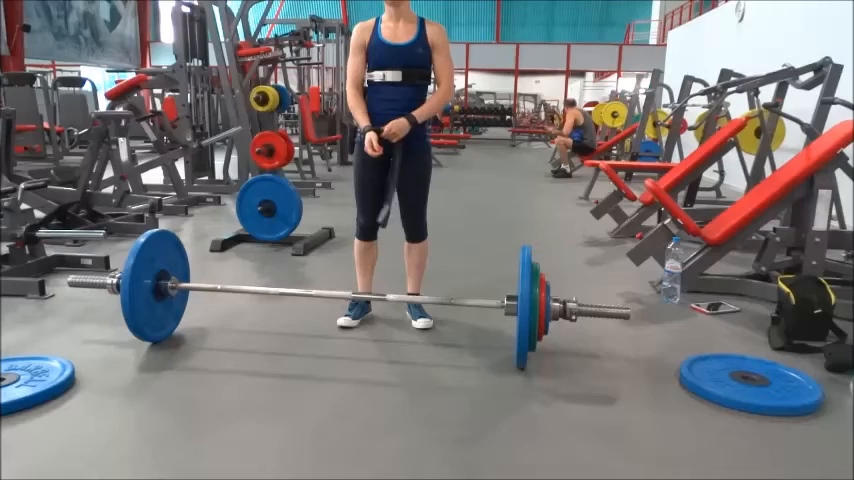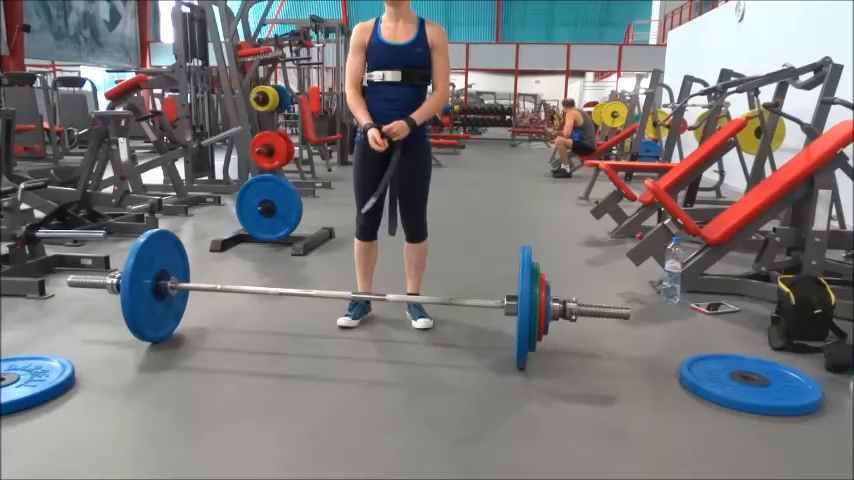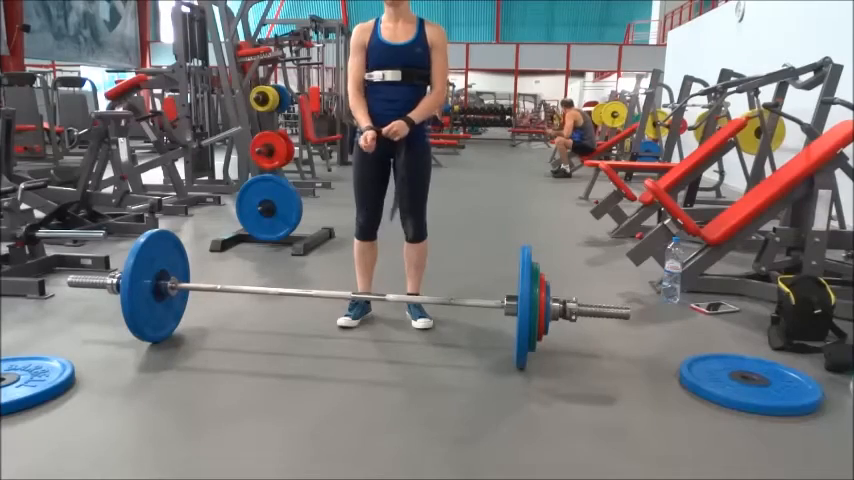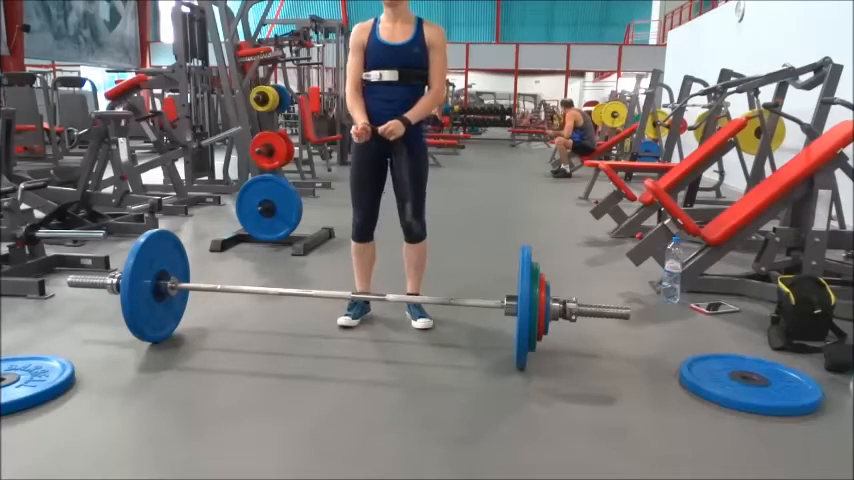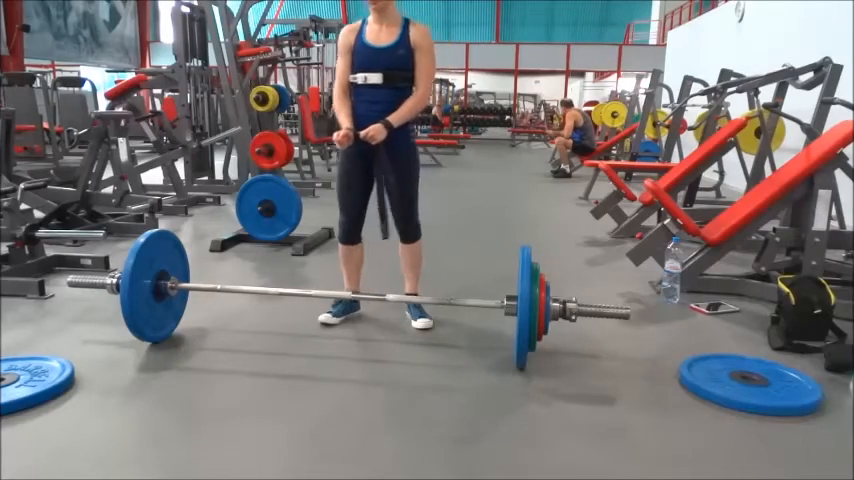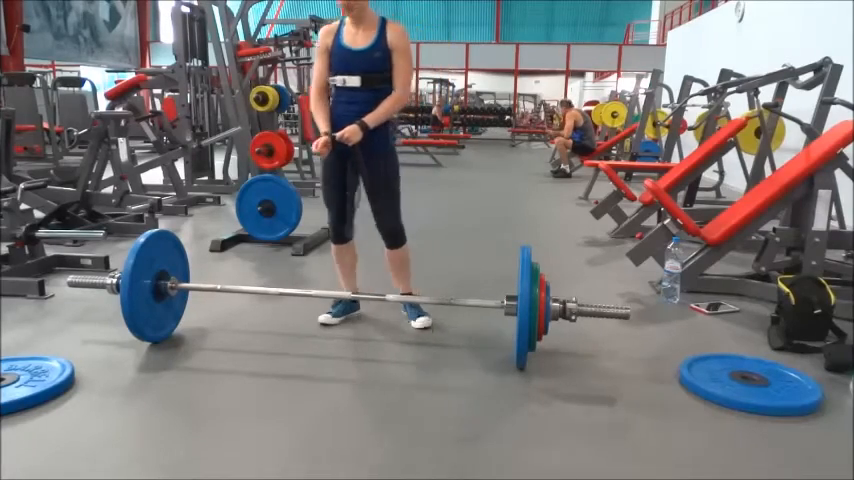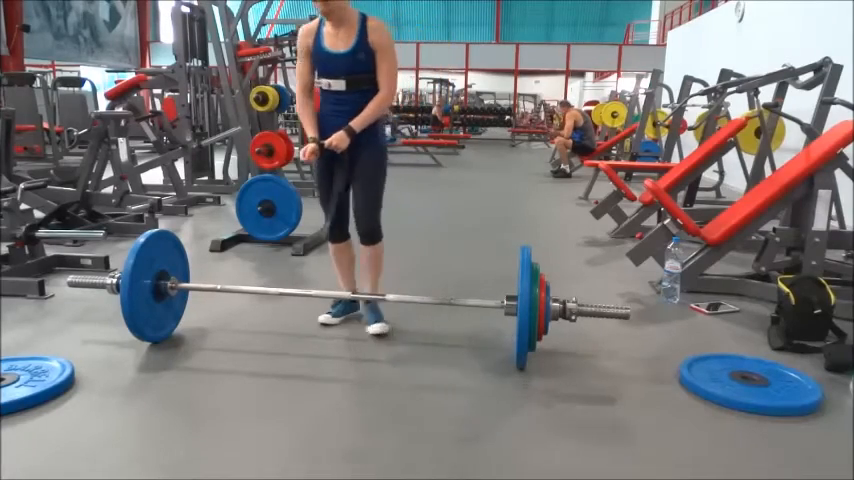
dt=0.2s
person 1, frame 1
left shoulder: (432, 32)
right shoulder: (363, 31)
left elbow: (445, 88)
right elbow: (352, 88)
left wrist: (410, 120)
right wrist: (367, 129)
left hip: (413, 139)
right hip: (371, 138)
left knee: (414, 222)
right knee: (366, 220)
left ankle: (413, 301)
right ankle: (362, 299)
person 1, frame 2
left shoulder: (432, 33)
right shoulder: (363, 31)
left elbow: (441, 90)
right elbow: (352, 88)
left wrist: (410, 123)
right wrist: (369, 126)
left hip: (413, 140)
right hip: (370, 137)
left knee: (414, 222)
right knee: (366, 220)
left ankle: (413, 300)
right ankle: (362, 298)
person 1, frame 3
left shoulder: (432, 33)
right shoulder: (363, 32)
left elbow: (439, 90)
right elbow: (354, 89)
left wrist: (408, 122)
right wrist: (366, 127)
left hip: (412, 138)
right hip: (370, 137)
left knee: (414, 221)
right knee: (366, 221)
left ankle: (413, 300)
right ankle: (362, 298)
person 1, frame 4
left shoulder: (430, 33)
right shoulder: (362, 32)
left elbow: (436, 90)
right elbow: (352, 88)
left wrist: (404, 121)
right wrist: (361, 123)
left hip: (409, 138)
right hip: (368, 138)
left knee: (413, 221)
right knee: (362, 220)
left ankle: (413, 299)
right ankle: (361, 299)
person 1, frame 5
left shoulder: (416, 34)
right shoulder: (350, 34)
left elbow: (423, 92)
right elbow: (341, 90)
left wrist: (386, 125)
right wrist: (347, 127)
left hip: (397, 140)
right hip: (356, 140)
left knee: (406, 221)
right knee: (348, 223)
left ankle: (412, 299)
right ankle: (350, 296)
person 1, frame 6
left shoulder: (393, 33)
right shoulder: (328, 35)
left elbow: (402, 93)
right elbow: (318, 92)
left wrist: (362, 126)
right wrist: (325, 132)
left hip: (375, 140)
right hip: (337, 140)
left knee: (389, 224)
right knee: (338, 223)
left ankle: (407, 297)
right ankle: (349, 296)
person 1, frame 7
left shoulder: (374, 31)
right shoulder: (308, 34)
left elbow: (387, 92)
right elbow: (303, 92)
left wrist: (349, 131)
right wrist: (312, 137)
left hip: (366, 139)
right hip: (327, 138)
left knee: (367, 222)
right knee: (334, 223)
left ankle: (371, 301)
right ankle: (348, 296)
